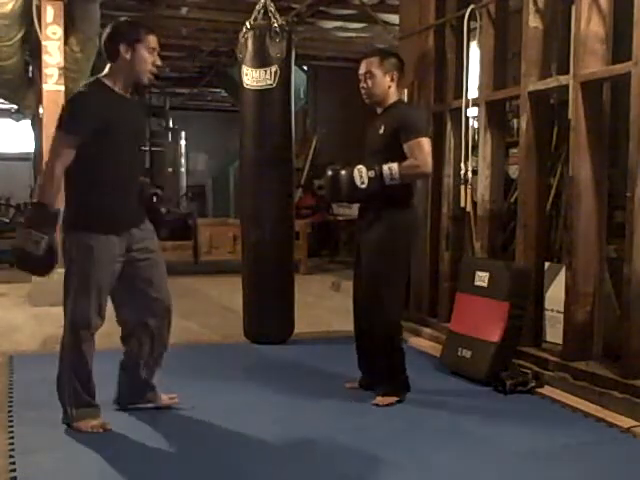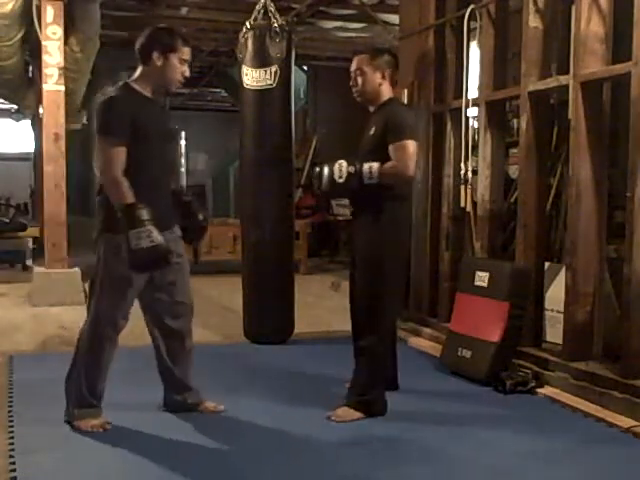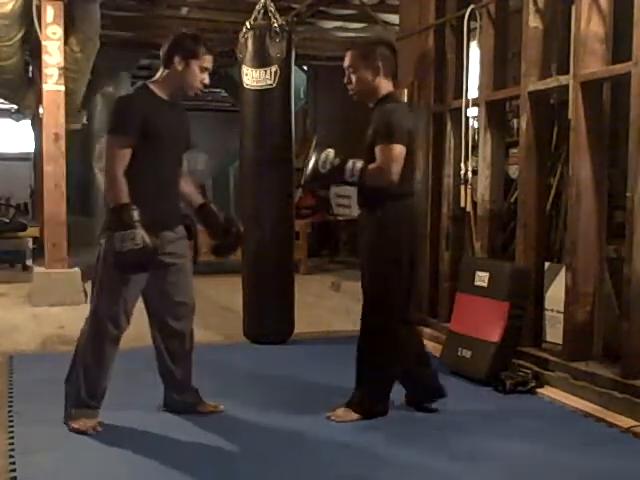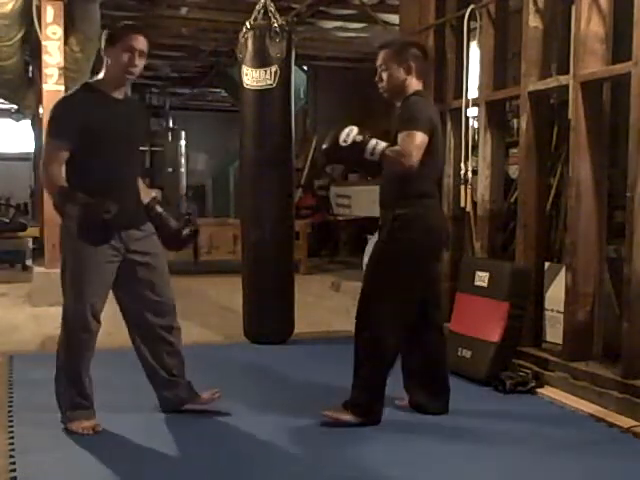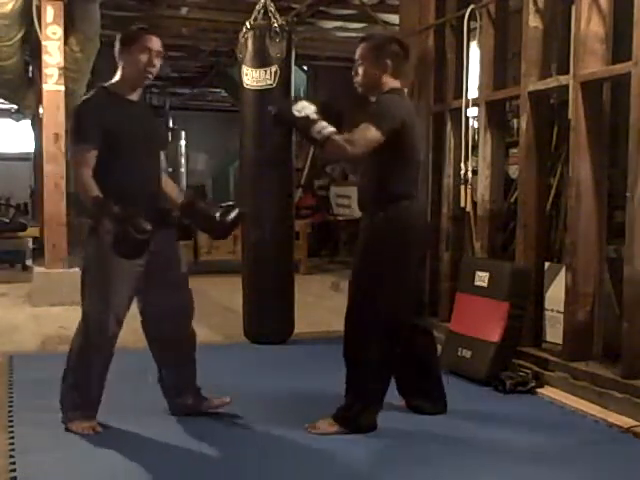
dt=0.5s
person 1, frame 1
left shoulder: (134, 106)
right shoulder: (87, 101)
right elbow: (55, 168)
left wrist: (149, 197)
right wrist: (42, 222)
left hip: (136, 227)
right hip: (94, 232)
left knee: (155, 307)
right knee: (84, 321)
left ankle: (137, 389)
right ankle: (80, 407)
person 1, frame 2
left shoulder: (158, 108)
right shoulder: (118, 105)
right elbow: (113, 174)
left wrist: (180, 206)
right wrist: (137, 224)
left hip: (164, 229)
right hip: (125, 232)
left knee: (176, 313)
right knee: (107, 319)
left ankle: (181, 394)
right ankle: (83, 405)
person 1, frame 3
left shoulder: (178, 115)
right shoulder: (133, 105)
right elbow: (115, 172)
left wrist: (208, 213)
right wrist: (128, 226)
left hip: (171, 232)
right hip: (131, 231)
left knee: (178, 315)
right knee: (108, 319)
left ankle: (181, 394)
right ankle: (82, 406)
person 1, frame 4
left shoulder: (136, 112)
right shoulder: (75, 105)
right elbow: (51, 169)
left wrist: (158, 214)
right wrist: (74, 203)
left hip: (137, 230)
right hip: (91, 232)
left knee: (159, 312)
right knee: (81, 321)
left ankle: (176, 391)
right ankle: (76, 408)
person 1, frame 5
left shoulder: (149, 115)
right shoulder: (94, 109)
right elbow: (81, 175)
left wrist: (195, 210)
right wrist: (109, 215)
left hip: (159, 233)
right hip: (116, 236)
left knee: (175, 317)
right knee: (101, 323)
left ankle: (185, 397)
right ankle: (79, 409)
person 2, frame 1
left shoulder: (408, 117)
right shoulder: (377, 123)
left elbow: (423, 165)
left wrist: (376, 175)
right wrist: (352, 182)
left hip: (393, 219)
right hip: (371, 217)
left knee: (382, 301)
right knee: (365, 300)
left ankle: (394, 382)
right ankle: (373, 374)
person 2, frame 2
left shoulder: (398, 116)
right shoulder: (375, 117)
left elbow: (406, 167)
left wrist: (355, 172)
right wrist: (345, 175)
left hip: (386, 222)
right hip: (368, 220)
left knee: (375, 308)
right knee: (365, 304)
left ankle: (367, 397)
right ankle: (382, 376)
person 2, frame 3
left shoulder: (391, 114)
right shoulder: (385, 112)
left elbow: (388, 172)
left wrist: (340, 168)
right wrist: (342, 169)
left hip: (389, 221)
right hip: (385, 220)
left knee: (380, 312)
right knee: (392, 310)
left ankle: (369, 399)
right ankle: (423, 385)
person 2, frame 4
left shoulder: (414, 107)
right shoulder: (419, 108)
left elbow: (407, 158)
left wrist: (362, 145)
right wrist: (363, 149)
left hip: (410, 221)
right hip: (423, 219)
left knee: (379, 311)
right knee: (422, 312)
left ankle: (364, 404)
right ankle: (430, 395)
person 2, frame 5
left shoulder: (387, 106)
right shoulder: (397, 106)
left elbow: (352, 148)
right elbow: (366, 152)
left wrist: (310, 124)
right wrist: (321, 126)
left hip: (390, 222)
right hip: (404, 220)
left knee: (368, 319)
right knee: (406, 314)
left ankle: (357, 413)
right ankle: (426, 396)
